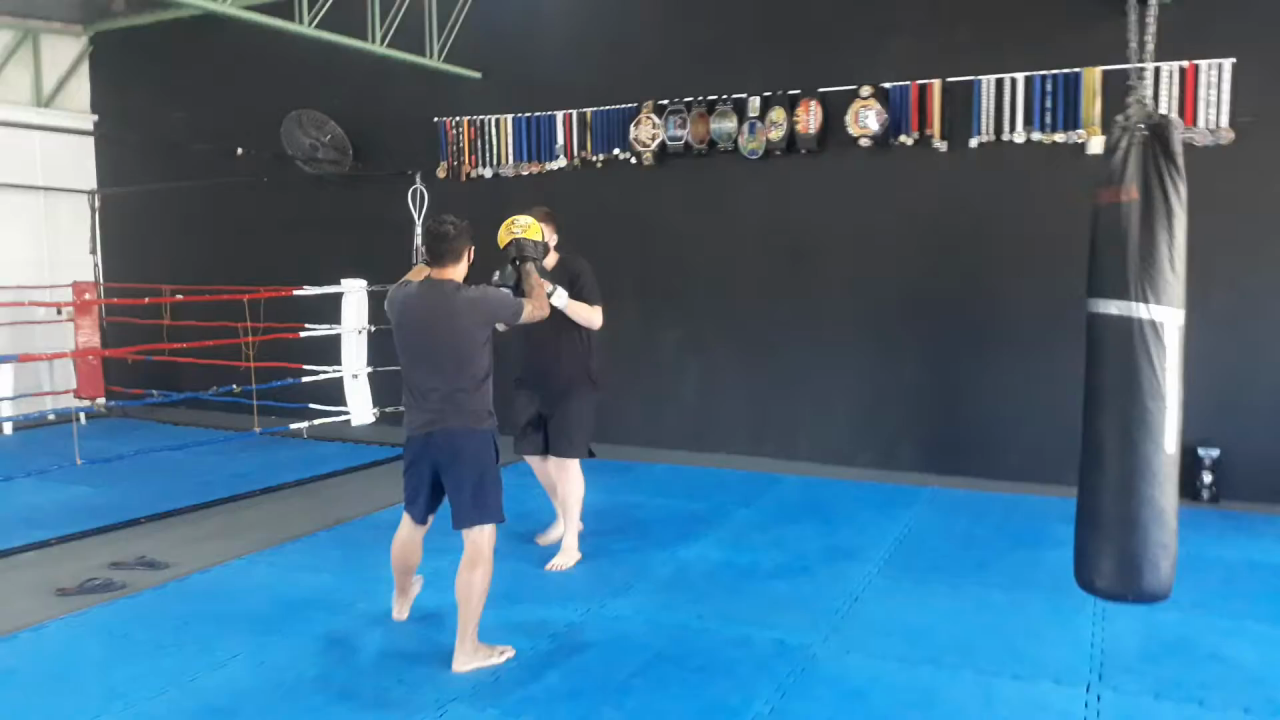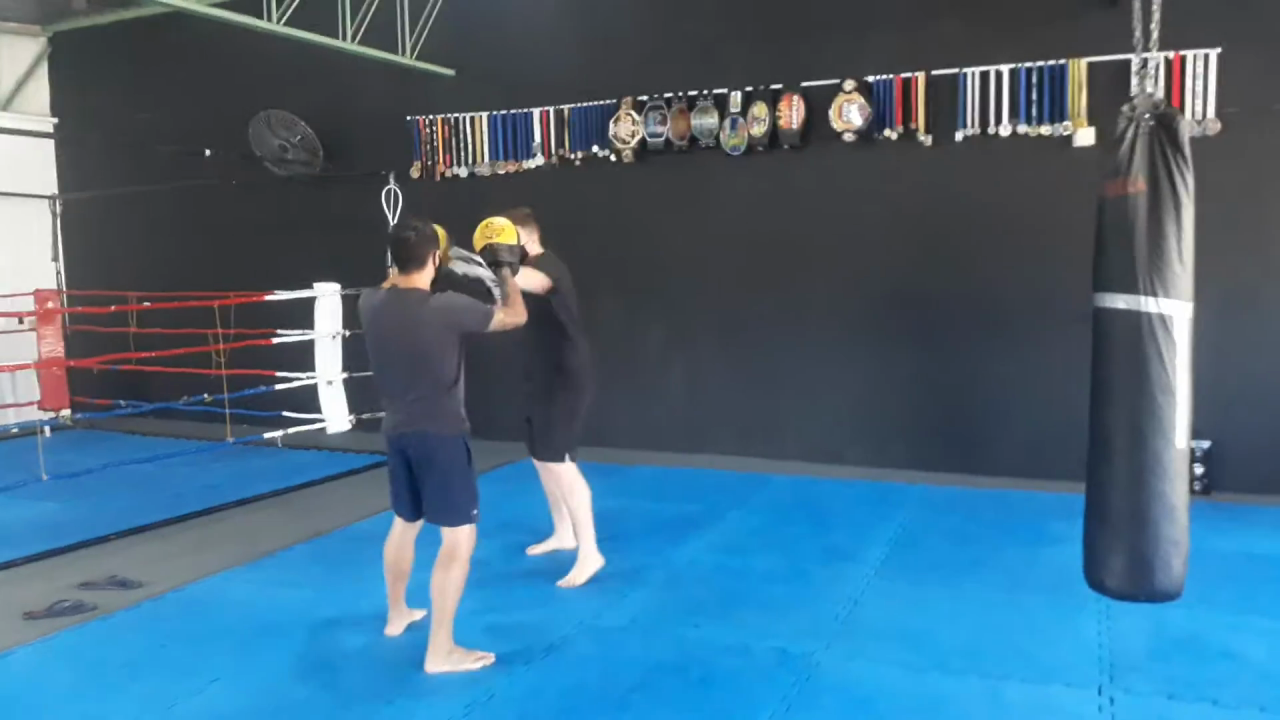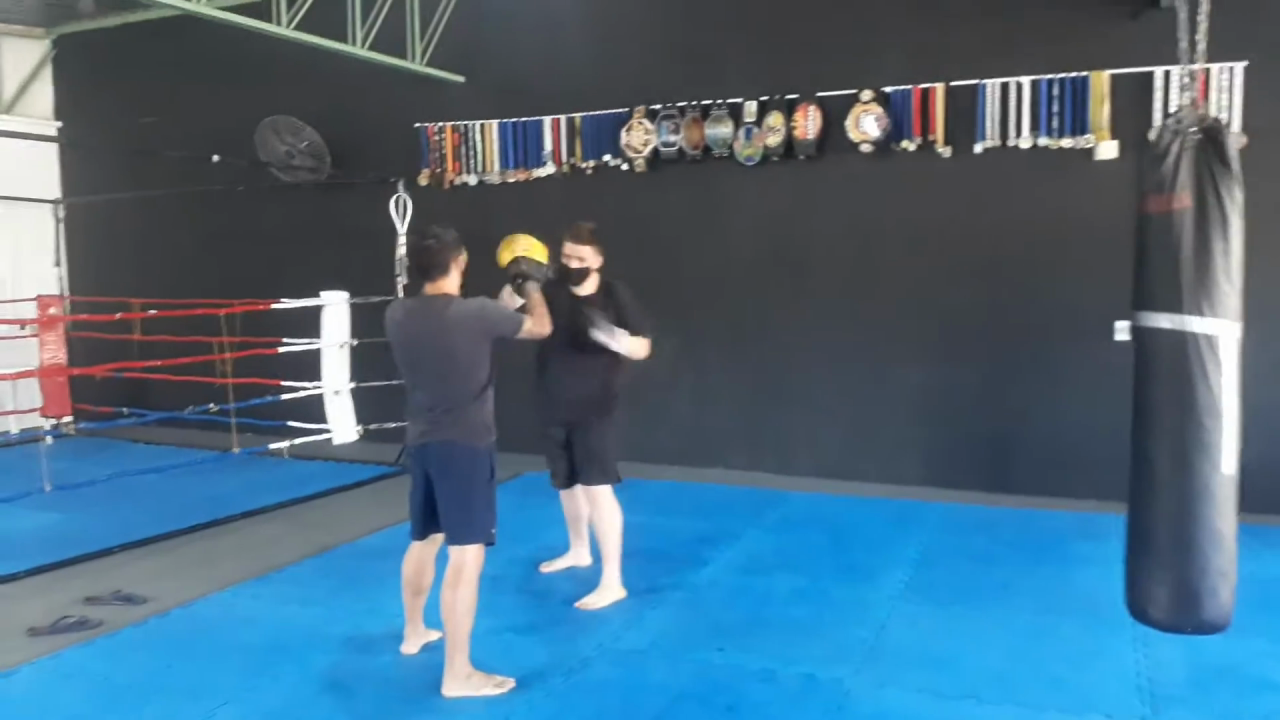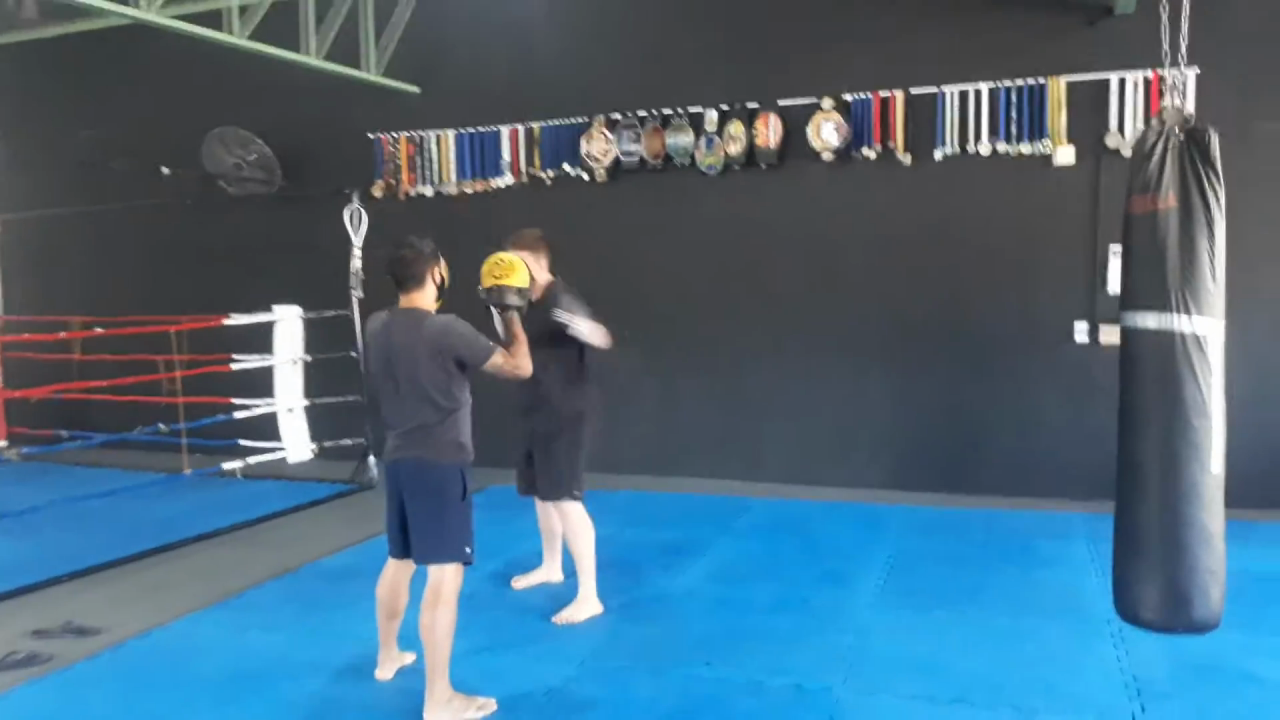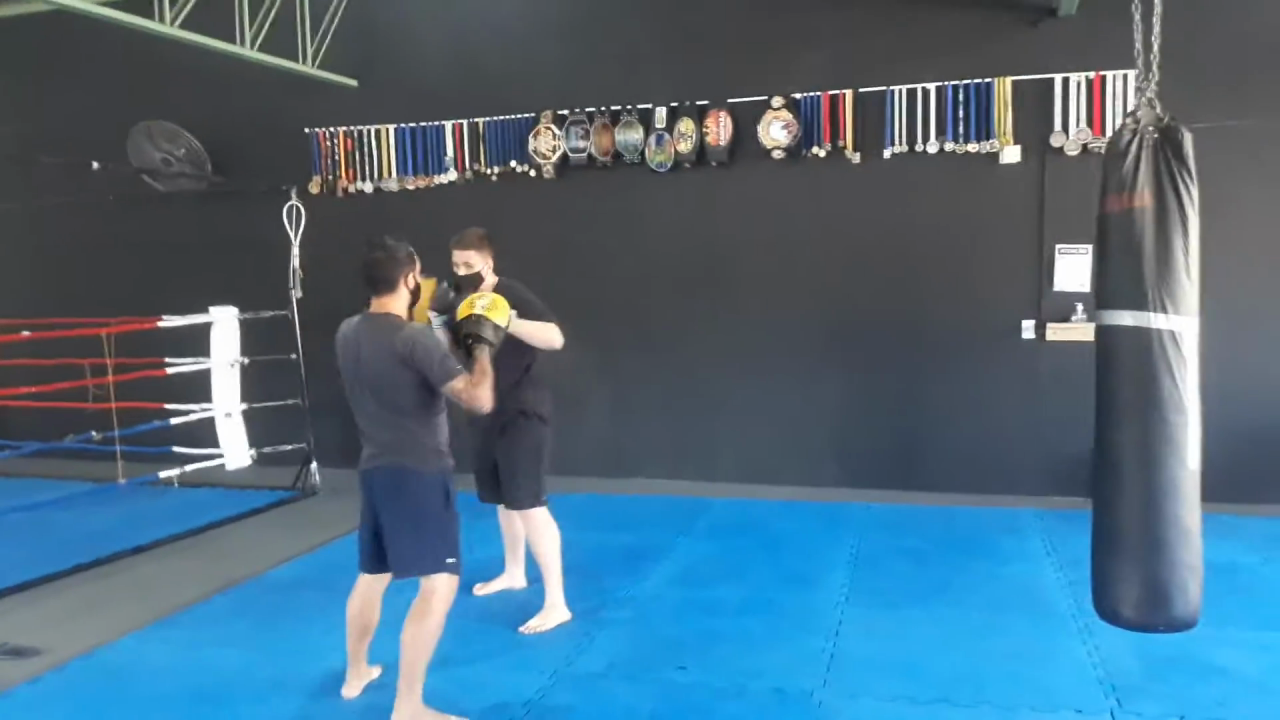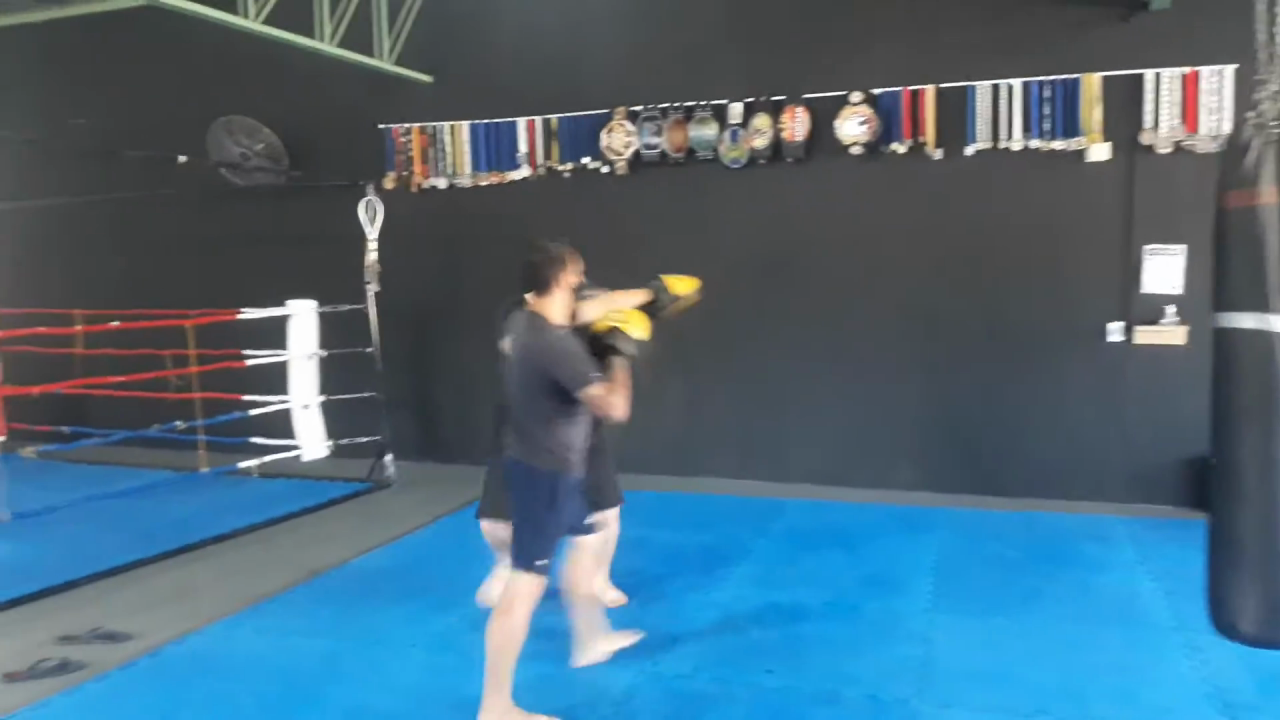
dt=0.4s
person 1, frame 1
left shoulder: (400, 299)
right shoulder: (482, 301)
right elbow: (540, 308)
left wrist: (426, 260)
right wrist: (529, 265)
left hip: (419, 431)
right hip: (468, 433)
left knee: (413, 520)
right knee: (479, 537)
left ankle: (402, 598)
right ankle: (467, 648)
person 1, frame 2
left shoulder: (371, 305)
right shoulder: (448, 309)
right elbow: (515, 316)
left wrist: (404, 264)
right wrist: (504, 269)
left hip: (398, 432)
right hip: (441, 435)
left knee: (405, 522)
right knee: (459, 536)
left ankle: (397, 614)
right ankle: (441, 650)
person 1, frame 3
left shoulder: (397, 315)
right shoulder: (478, 313)
right elbow: (542, 327)
left wrist: (426, 286)
right wrist: (528, 281)
left hip: (421, 442)
right hip: (465, 446)
left knee: (423, 540)
right knee: (466, 555)
left ankle: (414, 632)
right ankle: (458, 674)
person 1, frame 4
left shoulder: (377, 327)
right shoulder: (447, 330)
right elbow: (520, 367)
right wrist: (512, 311)
left hip: (398, 458)
right hip: (439, 463)
left knee: (400, 561)
right knee: (445, 575)
left ankle: (388, 657)
person 1, frame 5
left shoulder: (348, 332)
right shoulder: (415, 340)
right elbow: (479, 400)
right wrist: (483, 344)
left hip: (376, 468)
right hip: (419, 473)
left knee: (373, 576)
right knee: (438, 586)
left ankle: (356, 673)
person 1, frame 6
left shoulder: (525, 323)
right shoulder: (557, 345)
right elbow: (614, 409)
right wrist: (619, 355)
left hip: (552, 468)
right hip: (545, 472)
left knee: (583, 542)
right knee: (525, 585)
left ankle: (592, 639)
person 2, frame 1
left shoulder: (575, 269)
left elbow: (594, 319)
left wrist: (555, 293)
left hip: (573, 380)
right hip: (534, 379)
left knee: (565, 458)
right knee: (532, 452)
left ankle: (570, 545)
right ankle: (564, 520)
person 2, frame 2
left shoulder: (549, 268)
right shoulder: (526, 272)
left elbow: (534, 283)
left hip: (567, 380)
right hip: (544, 379)
left knee: (556, 458)
right knee: (542, 457)
left ankle: (589, 555)
right ankle: (564, 533)
person 2, frame 3
left shoulder: (616, 295)
right shoulder: (550, 285)
left elbow: (642, 347)
right elbow: (505, 308)
left wrist: (613, 337)
left hip: (596, 405)
right hip: (556, 402)
left knee: (596, 486)
right knee: (565, 480)
left ankle: (612, 582)
right ankle: (578, 550)
person 2, frame 4
left shoulder: (558, 298)
right shoulder: (528, 300)
left elbow: (600, 338)
left wrist: (579, 323)
left hip: (566, 413)
right hip: (540, 412)
left knee: (565, 498)
right knee: (541, 491)
left ankle: (589, 596)
right ankle: (550, 566)
person 2, frame 5
left shoulder: (513, 296)
right shoulder: (462, 301)
left elbow: (554, 339)
left wrist: (506, 320)
left hip: (524, 416)
right hip: (489, 417)
left knee: (529, 506)
right knee: (502, 500)
left ankle: (555, 603)
right ankle: (513, 572)
person 2, frame 6
left shoulder: (585, 313)
right shoulder: (517, 316)
right wrist: (568, 321)
left knee: (606, 513)
right knee: (494, 522)
left ankle: (600, 579)
right ankle: (507, 564)
